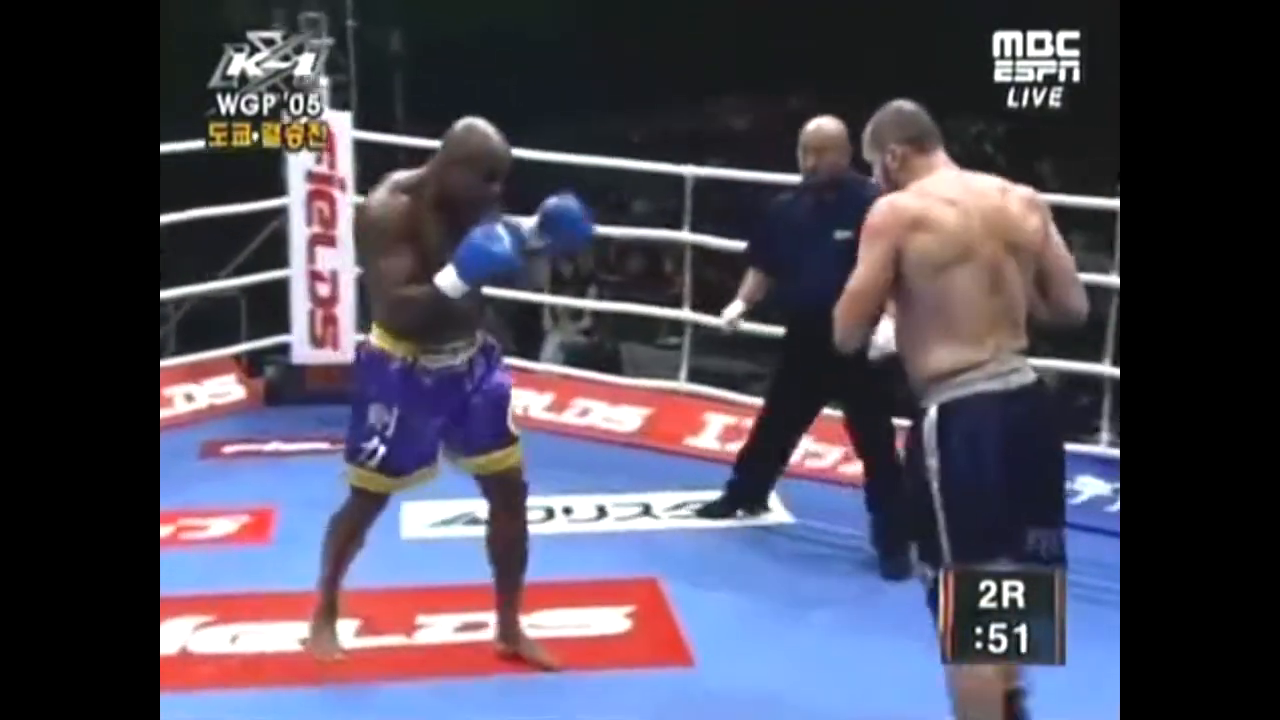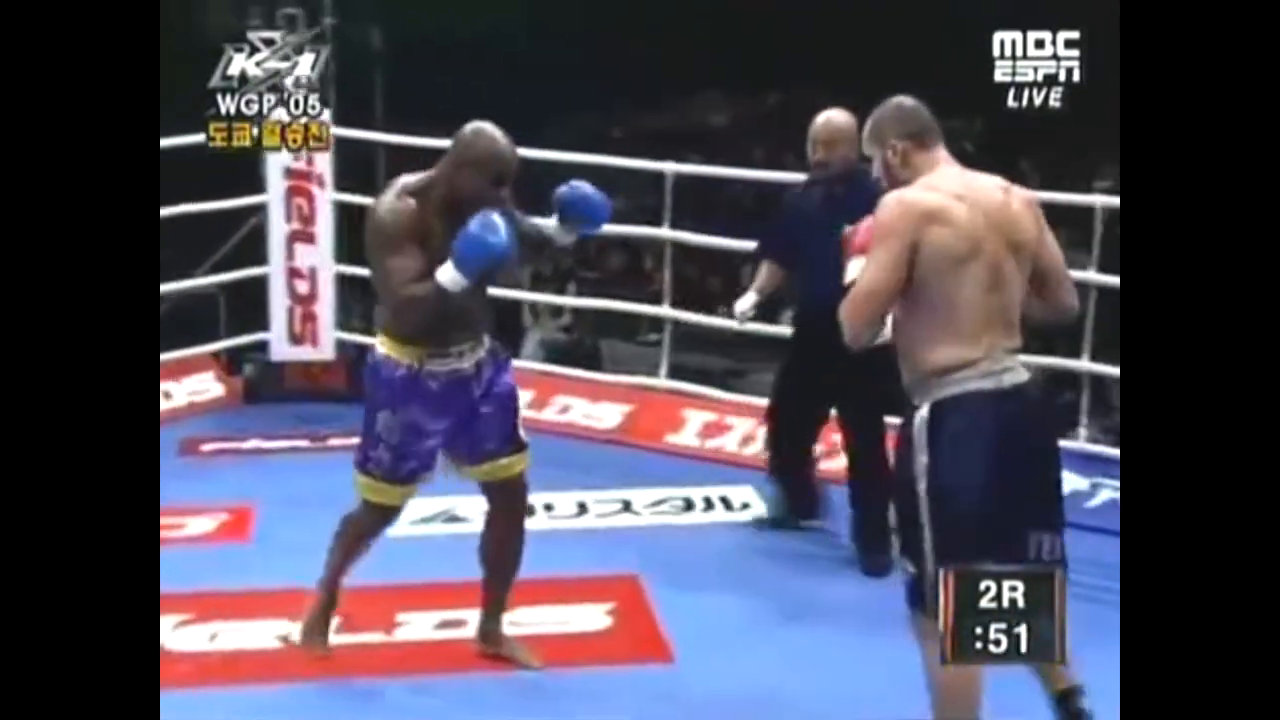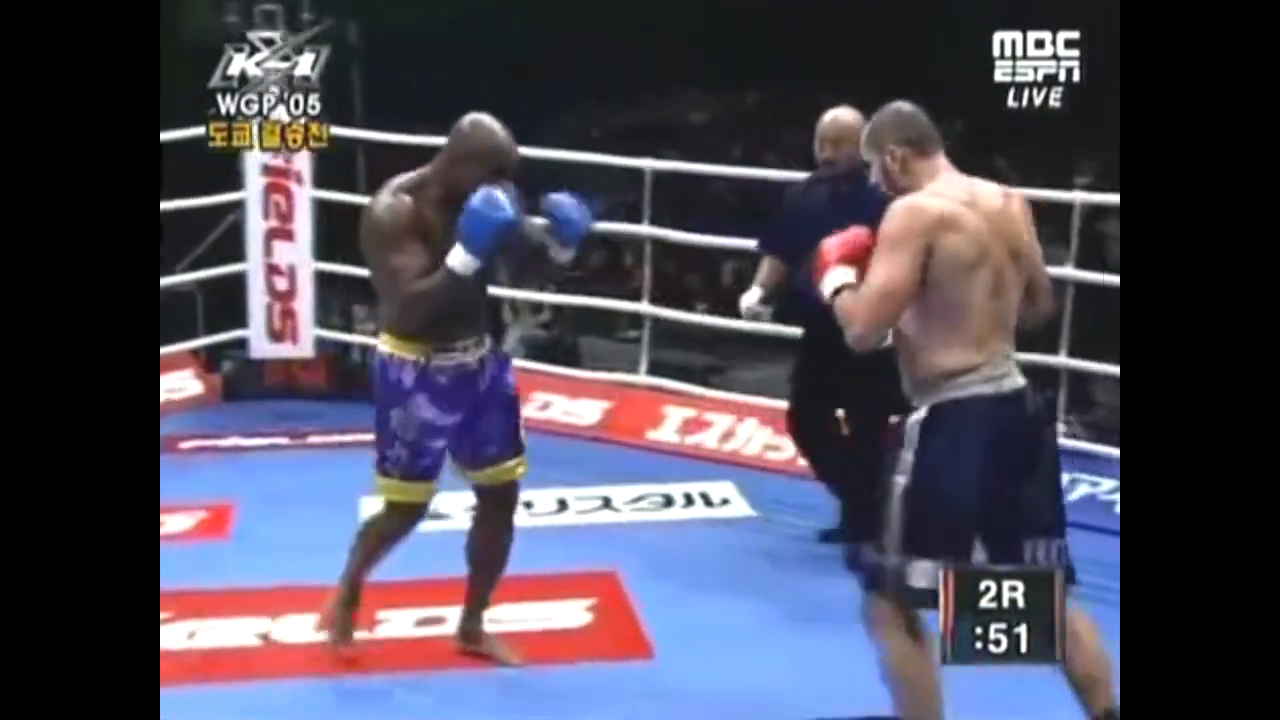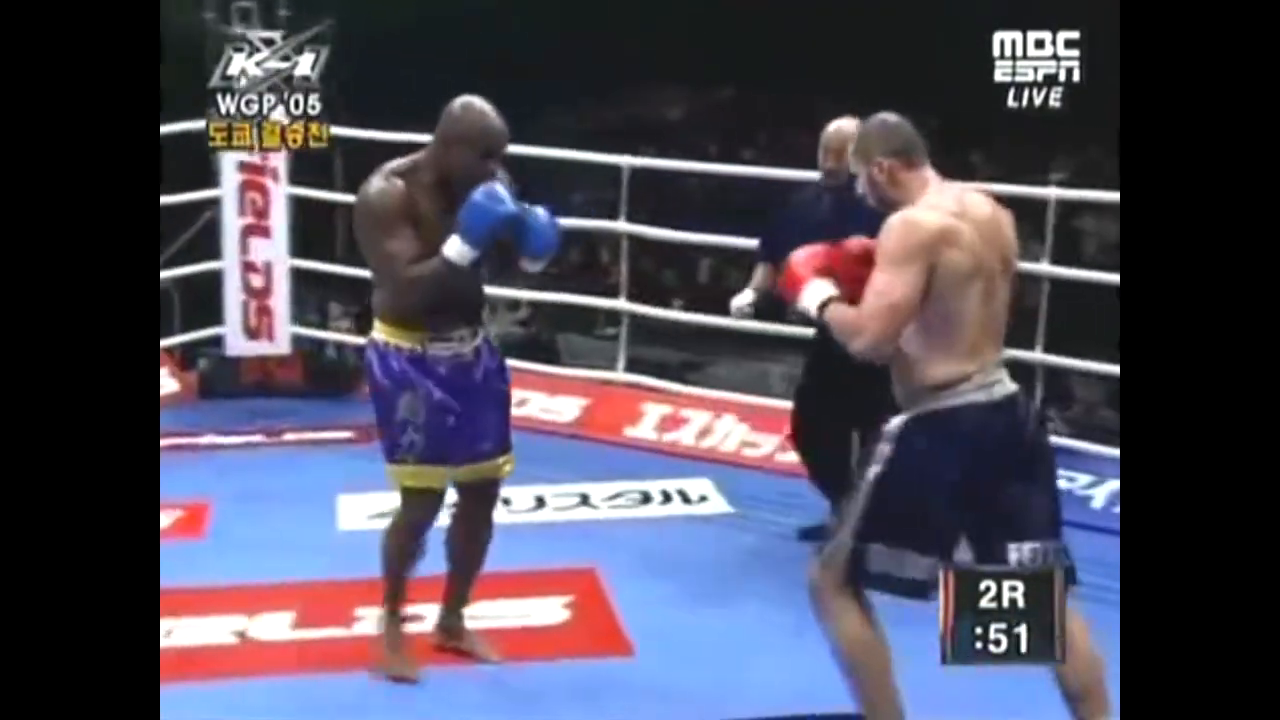
dt=0.1s
person 1, frame 1
left shoulder: (897, 213)
right shoulder: (1023, 202)
left elbow: (847, 335)
right elbow: (1072, 307)
left wrist: (871, 276)
left hip: (958, 419)
right hip: (1027, 401)
person 1, frame 2
left shoulder: (905, 207)
right shoulder: (1019, 202)
left elbow: (856, 330)
right elbow: (1064, 304)
left wrist: (862, 269)
left hip: (951, 419)
right hip: (1019, 403)
left knee: (942, 612)
person 1, frame 3
left shoulder: (914, 213)
right shoulder: (1010, 206)
left elbow: (864, 328)
left wrist: (835, 276)
left hip: (953, 422)
right hip: (1015, 408)
left knee: (887, 604)
person 1, frame 4
left shoulder: (912, 226)
right shoulder: (993, 213)
left elbow: (871, 340)
left wrist: (811, 291)
left hip: (938, 431)
right hip: (1006, 416)
left knee: (832, 584)
person 2, frame 1
left shoulder: (475, 197)
right shoulder: (389, 209)
left elbow: (506, 238)
right elbow: (395, 307)
left wrist: (546, 232)
right wrist: (457, 277)
left hip: (471, 360)
right hip: (402, 368)
left knee: (510, 491)
right knee: (368, 497)
left ankle: (509, 630)
right ankle: (325, 611)
person 2, frame 2
left shoulder: (485, 202)
right shoulder: (397, 213)
left elbow: (519, 233)
right elbow: (403, 308)
left wrist: (565, 226)
right wrist: (458, 271)
left hip: (477, 365)
right hip: (409, 373)
left knee: (512, 497)
right knee: (380, 508)
left ankle: (492, 629)
right ankle: (324, 600)
person 2, frame 3
left shoulder: (494, 198)
right shoulder: (395, 209)
left elbow: (531, 245)
right elbow: (410, 305)
left wrist: (561, 239)
right wrist: (466, 254)
left hip: (478, 362)
right hip: (413, 369)
left knee: (501, 498)
right knee: (406, 509)
left ankle: (472, 626)
right ankle: (348, 596)
person 2, frame 4
left shoulder: (489, 186)
right shoulder: (388, 193)
left elbow: (521, 252)
right elbow: (404, 290)
left wrist: (533, 245)
right wrist: (465, 244)
left hip: (472, 352)
right hip: (409, 357)
left knee: (482, 495)
right knee: (422, 501)
left ankle: (452, 622)
right ankle: (392, 622)
person 3, frame 1
left shoulder: (871, 204)
right shoulder: (787, 208)
right elbow: (766, 265)
right wrist: (743, 301)
right hip: (806, 338)
left knee: (874, 441)
right knee: (775, 423)
left ankle: (892, 540)
right ankle: (744, 498)
person 3, frame 2
left shoulder: (878, 199)
right shoulder: (799, 201)
right elbow: (779, 257)
right wrist: (756, 293)
right hip: (813, 333)
left knee: (863, 441)
right knee: (786, 420)
left ankle: (873, 538)
right ankle: (798, 502)
person 3, frame 3
left shoulder: (882, 197)
right shoulder: (804, 196)
right elbow: (778, 252)
right wrist: (760, 289)
right hip: (823, 330)
left knee: (868, 436)
right knee: (807, 422)
left ankle: (869, 524)
right ankle: (860, 512)
person 3, frame 4
left shoulder: (882, 209)
right shoulder: (808, 203)
right elbow: (775, 256)
right wrist: (753, 292)
right hip: (833, 338)
left knee: (870, 438)
right knee: (809, 428)
